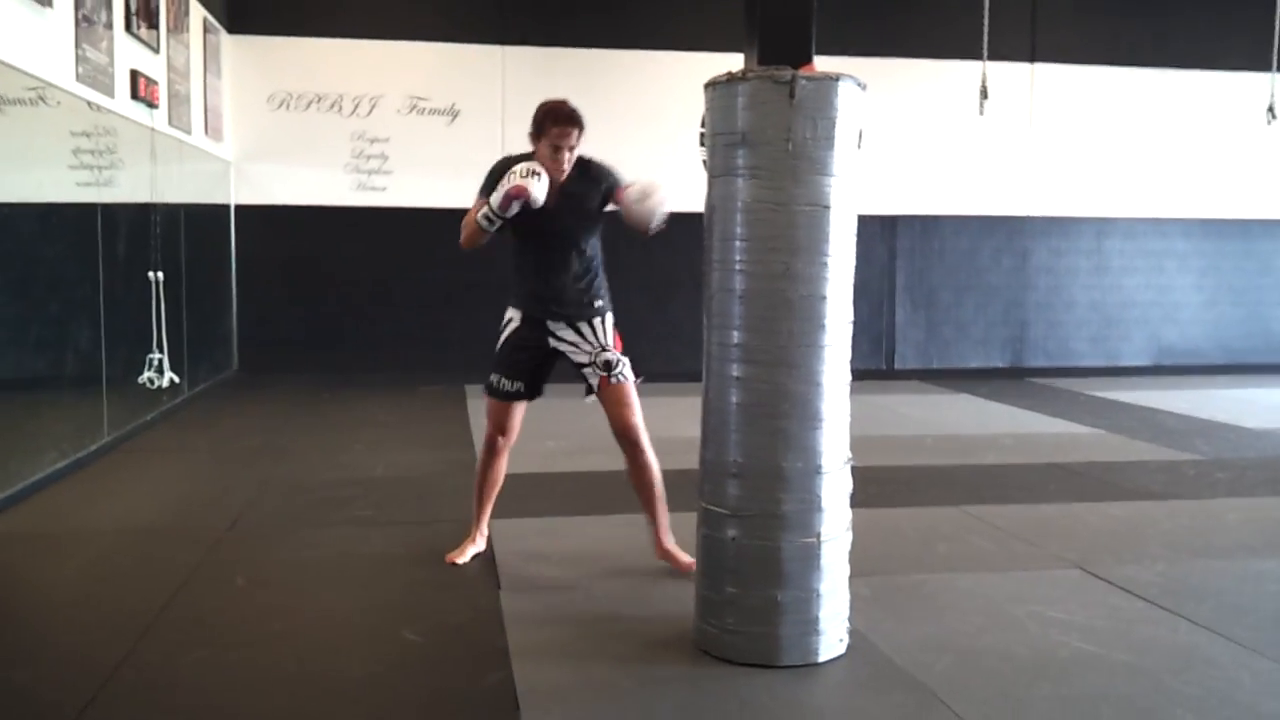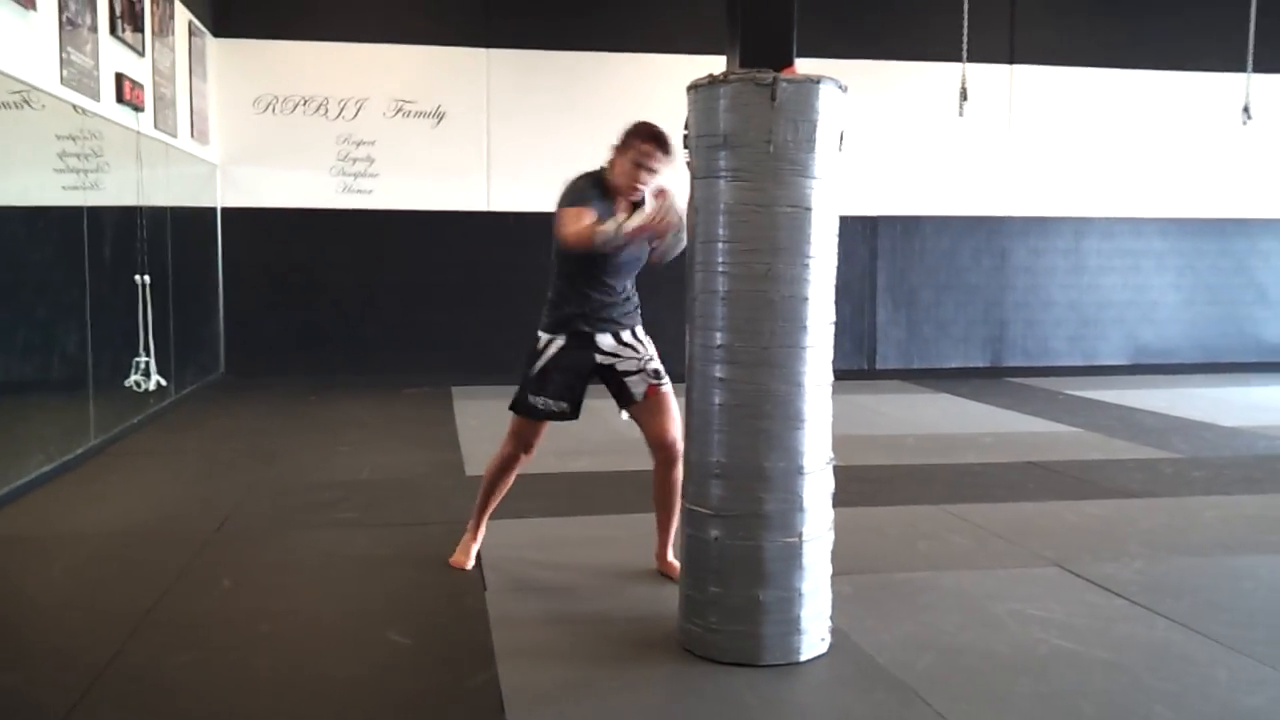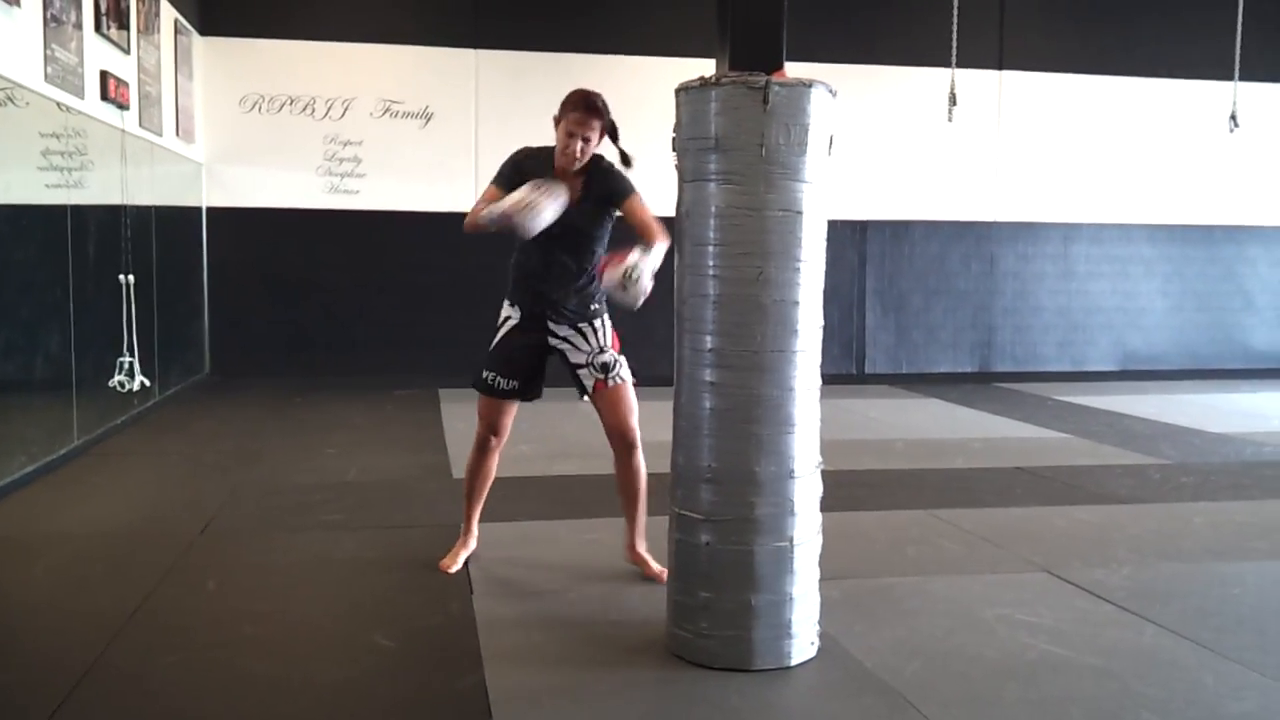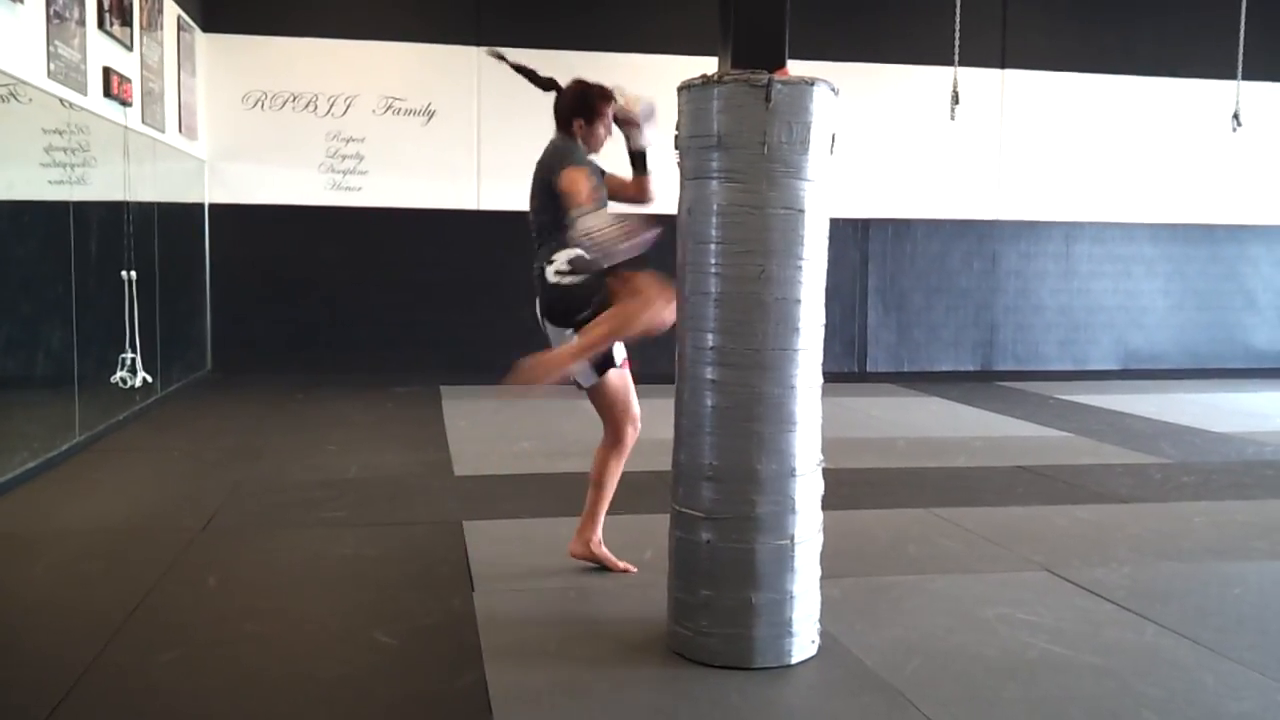
dt=0.4s
person 1, frame 1
left shoulder: (594, 174)
right shoulder: (509, 171)
left elbow: (643, 222)
right elbow: (468, 240)
left wrist: (646, 214)
right wrist: (501, 202)
left hip: (587, 316)
right hip: (529, 316)
left knee: (631, 431)
right knee: (498, 432)
left ankle: (664, 540)
right ankle: (478, 533)
person 1, frame 2
left shoulder: (646, 200)
right shoulder: (585, 187)
left elbow: (662, 249)
right elbow: (571, 236)
left wrist: (667, 231)
right wrist: (636, 225)
left hip: (623, 333)
right hip: (567, 332)
left knee: (670, 444)
right knee: (518, 446)
left ankle: (665, 552)
right ankle: (473, 533)
person 1, frame 3
left shoulder: (610, 181)
right shoulder: (526, 161)
left elbow: (656, 235)
right elbow: (474, 220)
right wrist: (504, 210)
left hip: (584, 321)
right hip: (525, 314)
left knee: (627, 435)
right knee: (490, 432)
left ankle: (637, 545)
right ankle: (468, 537)
person 1, frame 4
left shoulder: (586, 165)
right shoulder: (565, 152)
left elbow: (640, 194)
right elbow: (581, 194)
left wrist: (636, 144)
right wrist: (596, 222)
left hip: (587, 296)
right hip: (570, 274)
left knee: (625, 426)
right knee: (658, 308)
left ankle: (587, 539)
right ankle: (563, 360)
